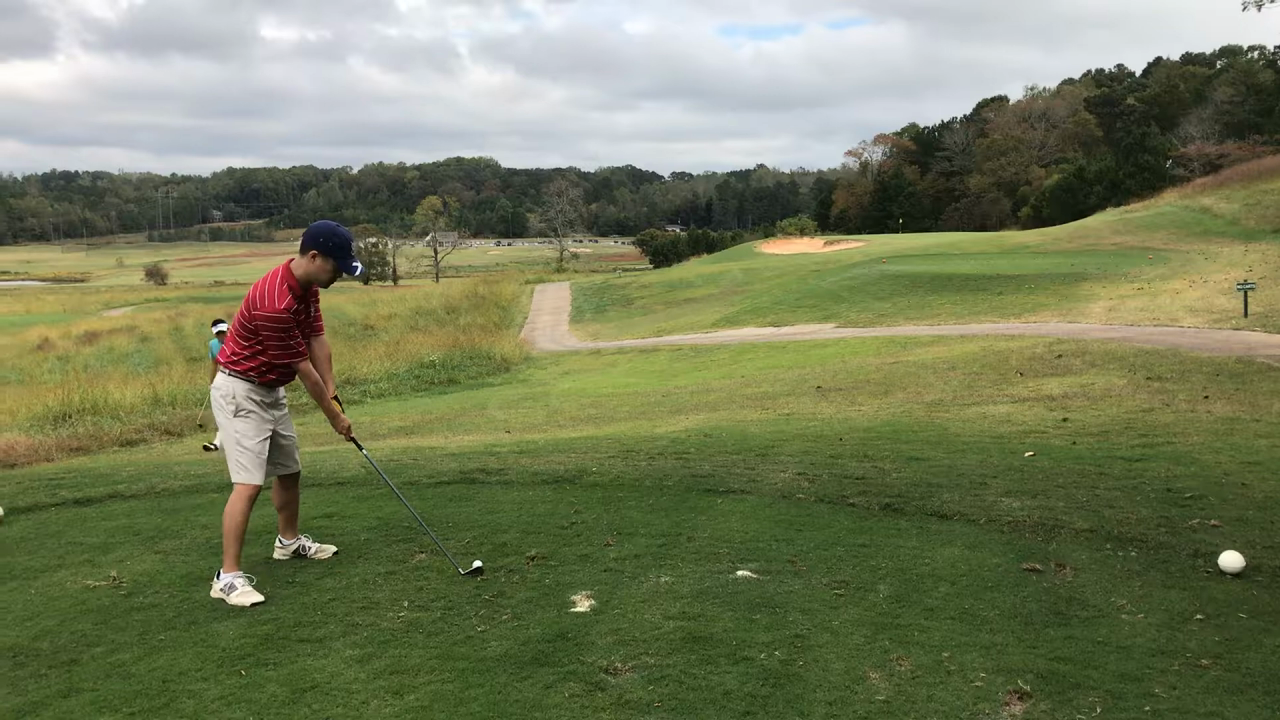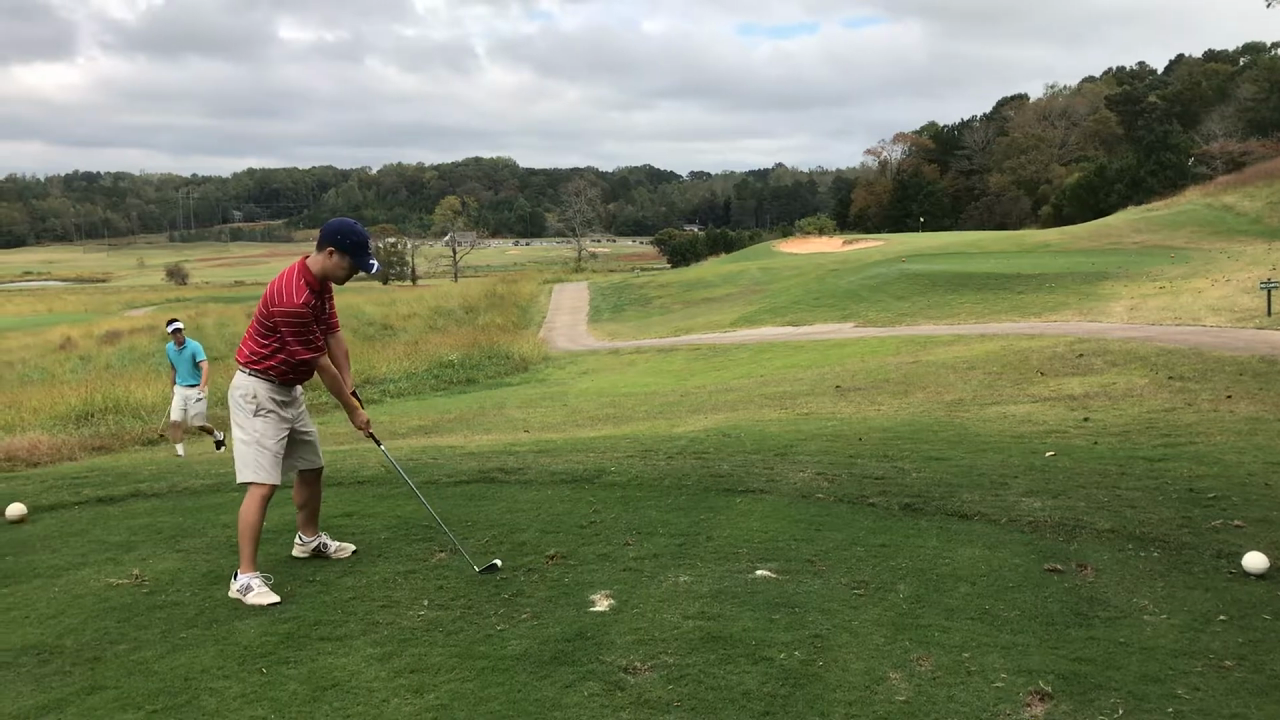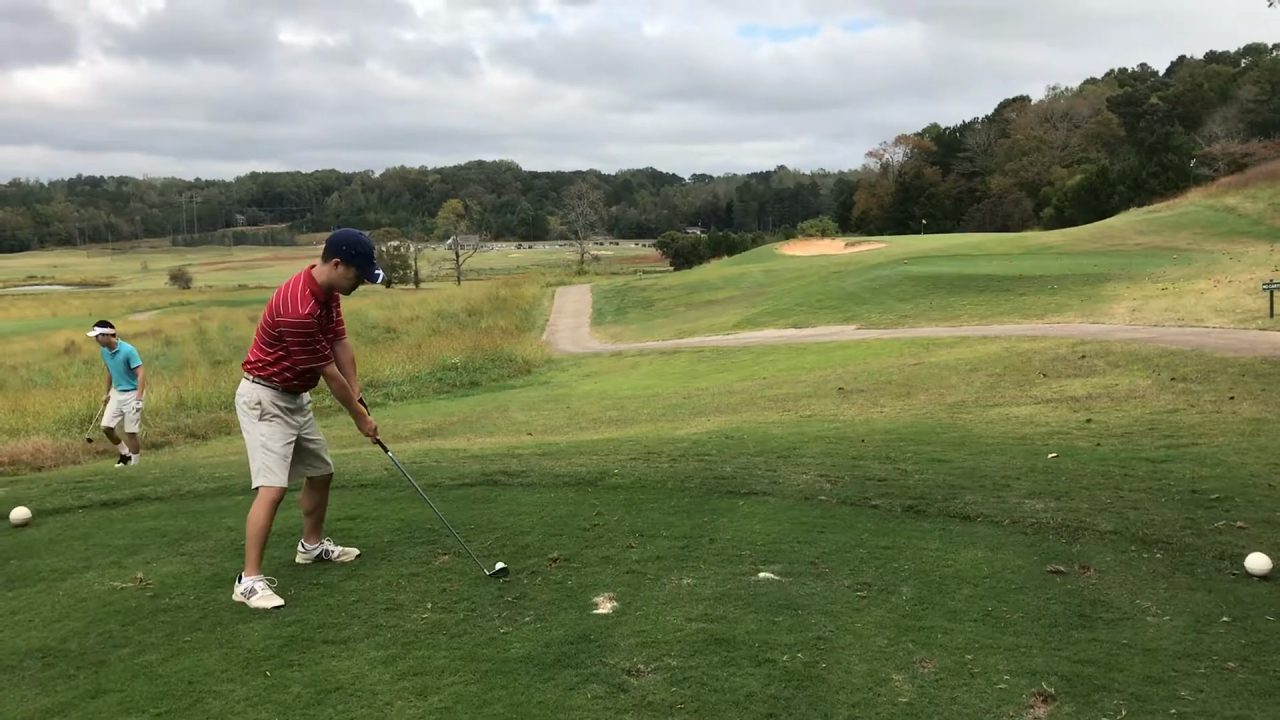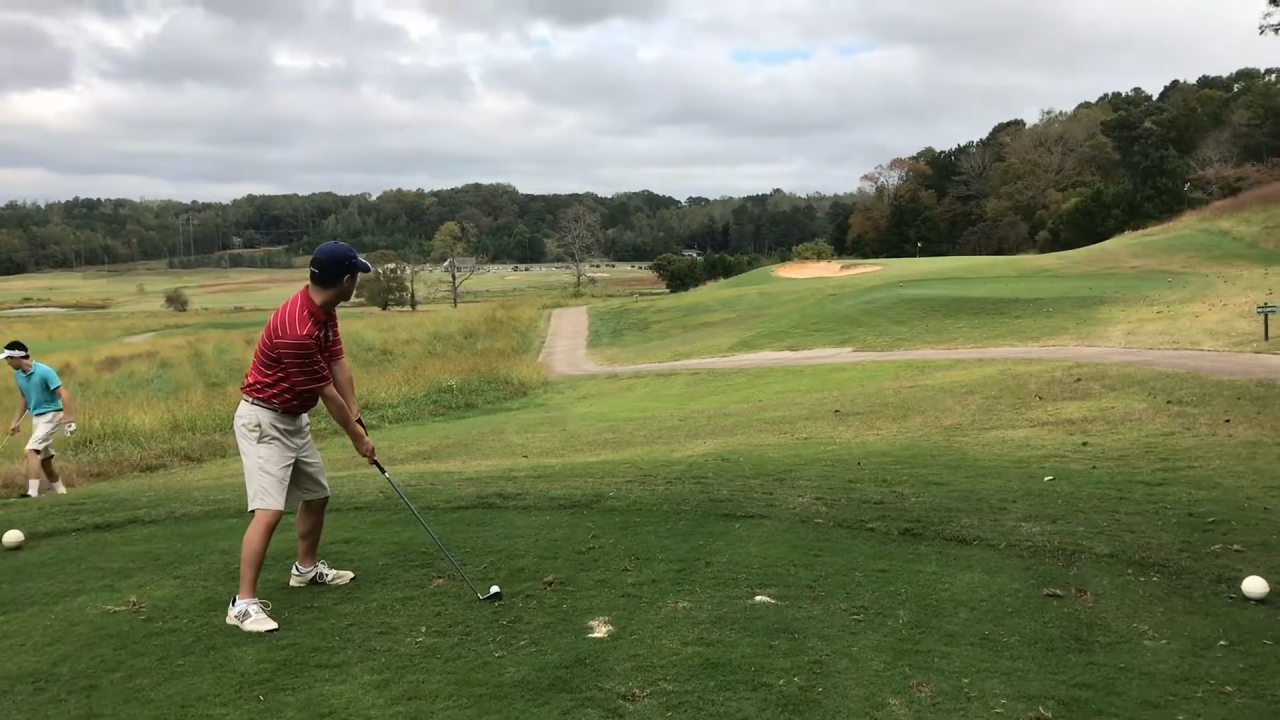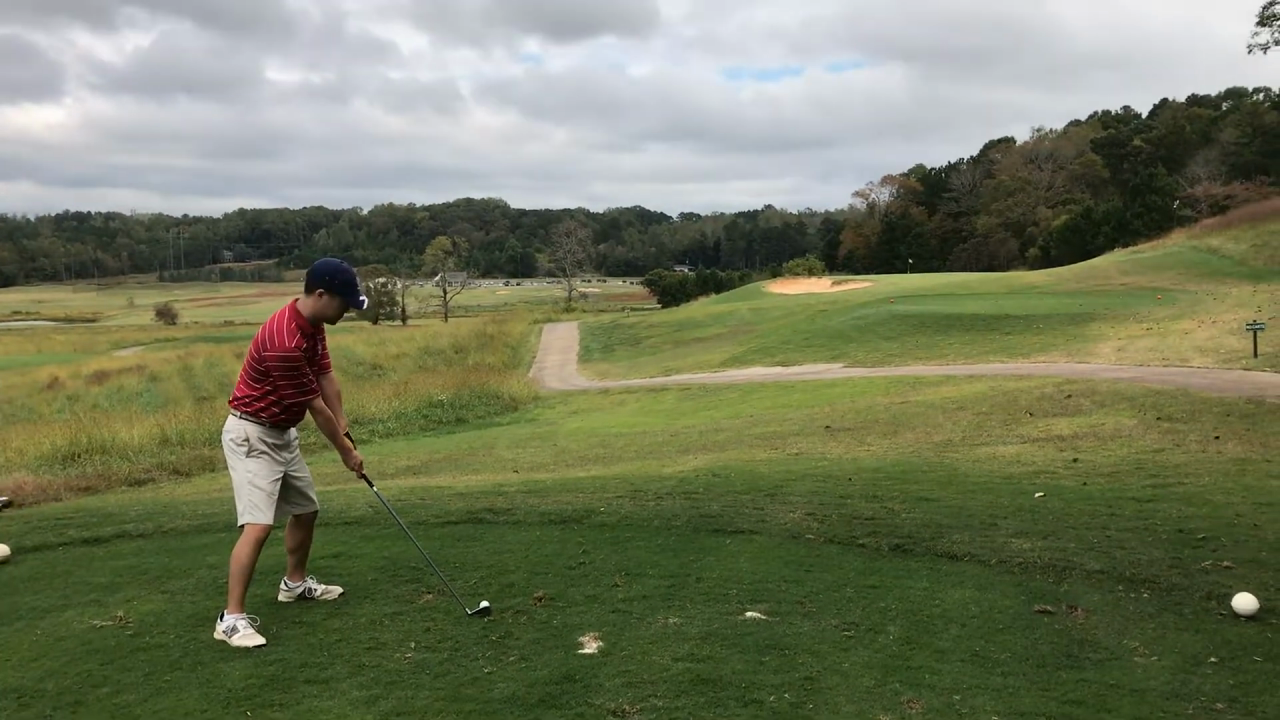
dt=0.7s
person 1, frame 1
left shoulder: (307, 286)
right shoulder: (275, 303)
left elbow: (317, 341)
right elbow: (302, 368)
left wrist: (333, 397)
right wrist: (333, 416)
left hip: (269, 391)
right hip: (240, 392)
left knee: (288, 470)
right knee: (249, 484)
left ankle: (289, 541)
right ankle: (227, 576)
person 1, frame 2
left shoulder: (321, 283)
right shoulder: (292, 298)
left elbow: (334, 338)
right elbow: (320, 363)
left wrist: (352, 392)
right wrist: (352, 410)
left hip: (288, 389)
right hip: (260, 391)
left knee: (311, 467)
right knee: (262, 484)
left ankle: (309, 538)
right ankle: (245, 576)
person 1, frame 3
left shoulder: (327, 292)
right shoulder: (298, 309)
left elbow: (341, 345)
right elbow: (328, 372)
left wrist: (359, 398)
right wrist: (360, 417)
left hip: (295, 396)
right hip: (265, 398)
left knee: (320, 472)
right knee: (272, 488)
left ankle: (313, 544)
right ankle: (249, 579)
person 1, frame 4
left shoulder: (324, 311)
right shoulder: (296, 330)
left elbow: (339, 366)
right elbow: (327, 393)
left wrist: (358, 418)
right wrist: (357, 437)
left hip: (293, 419)
right hip: (264, 421)
left knee: (316, 494)
right knee: (269, 510)
left ankle: (306, 568)
right ankle: (243, 602)
person 1, frame 5
left shoulder: (313, 325)
right shoulder: (285, 342)
left elbow: (328, 379)
right elbow: (316, 407)
left wrist: (346, 432)
right wrist: (345, 451)
left hip: (282, 432)
right hip: (252, 434)
left knee: (305, 509)
right knee: (258, 525)
left ankle: (295, 583)
right ankle: (232, 617)
